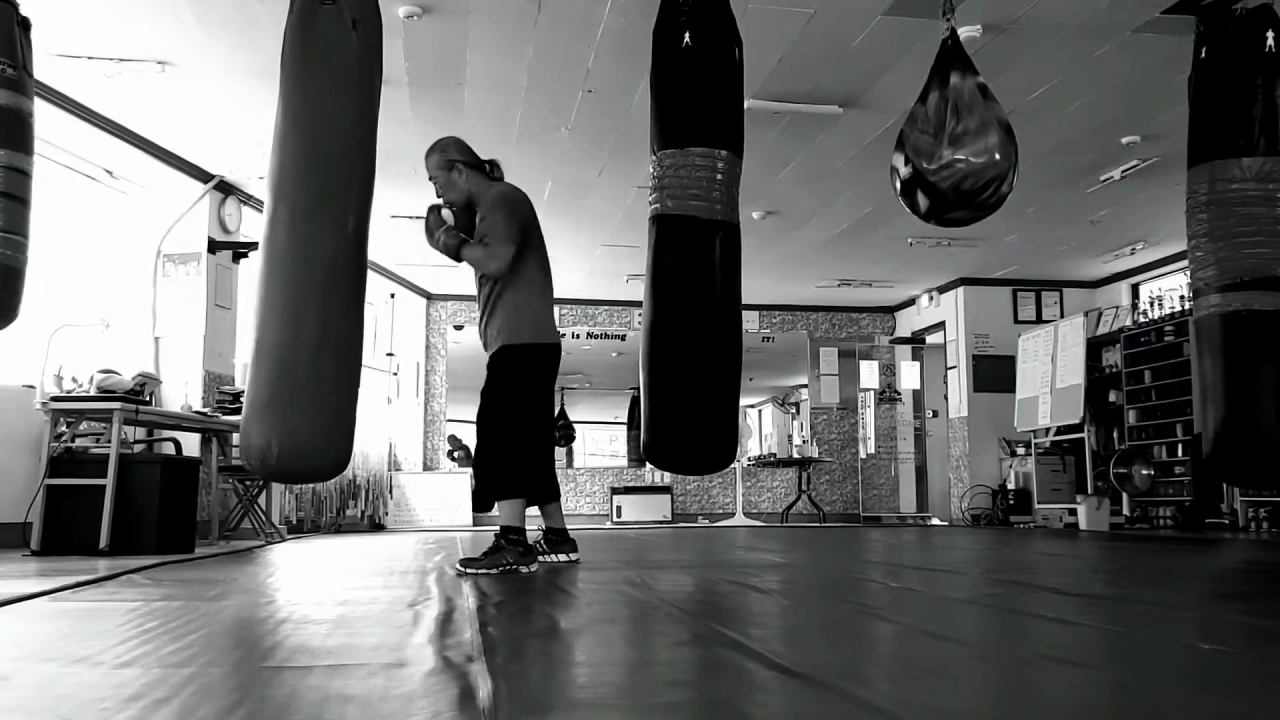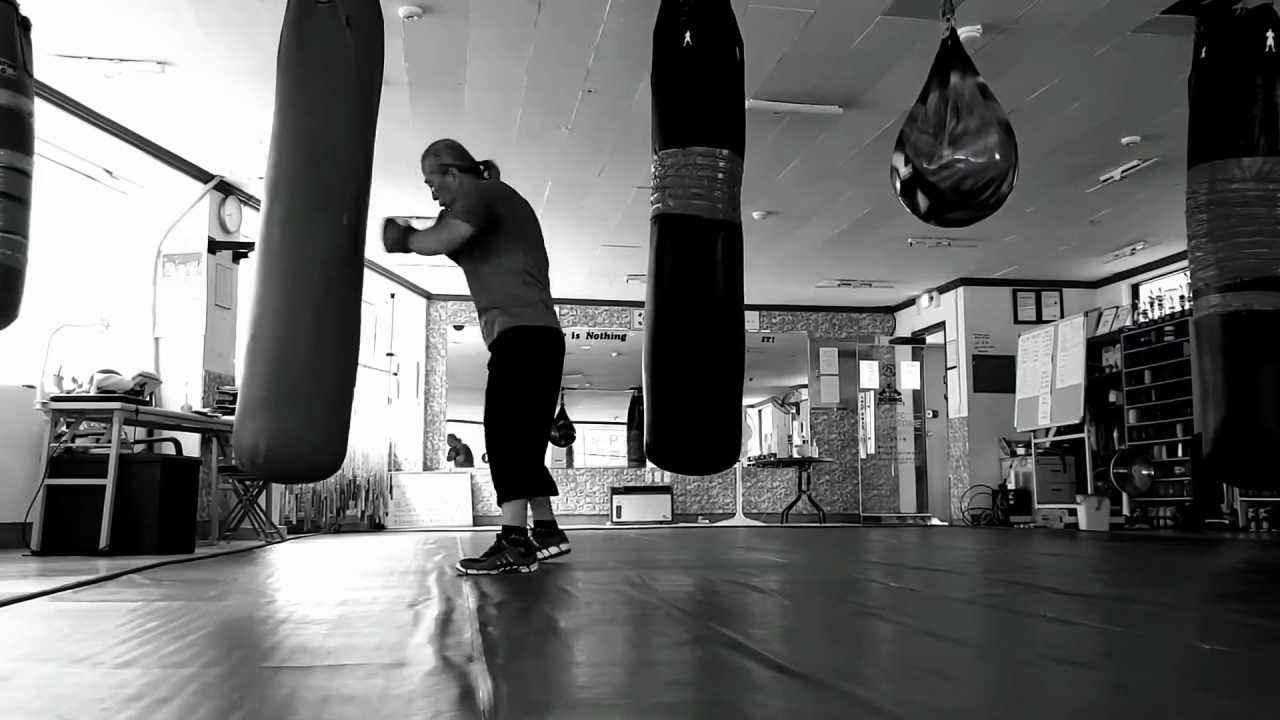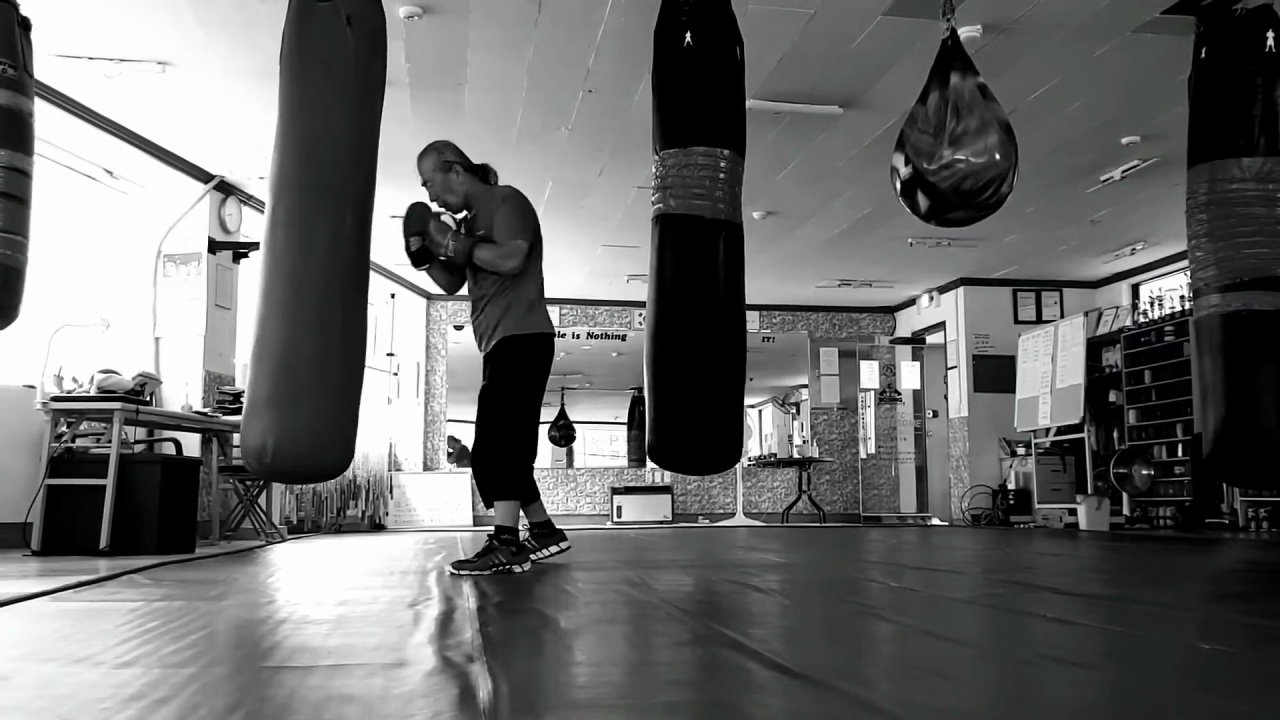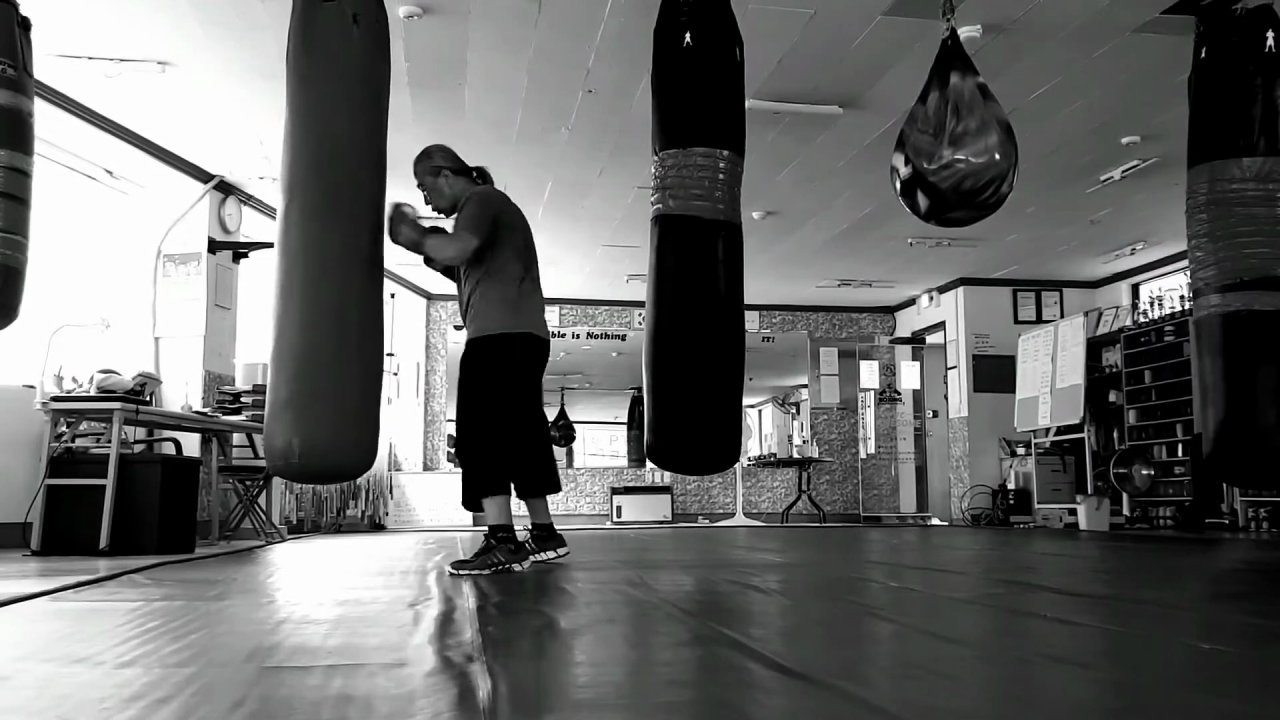
dt=0.4s
person 1, frame 1
left shoulder: (502, 200)
right shoulder: (490, 206)
left elbow: (496, 259)
left wrist: (450, 240)
right wrist: (446, 240)
left hip: (521, 345)
right hip: (533, 344)
left knee: (498, 440)
right knee: (528, 441)
left ankle: (511, 545)
right ankle: (555, 539)
person 1, frame 2
left shoulder: (482, 192)
right shoulder: (508, 201)
left elbow: (448, 237)
left wrist: (405, 237)
right wrist: (433, 240)
left hip: (520, 333)
right hip: (537, 335)
left knee: (506, 435)
right knee: (521, 436)
left ankle: (515, 540)
right ankle: (545, 532)
person 1, frame 3
left shoulder: (505, 199)
right shoulder: (466, 223)
left elbow: (512, 260)
right elbow: (451, 284)
left wrist: (461, 246)
right wrist: (424, 251)
left hip: (522, 339)
right hip: (504, 346)
left knee: (498, 438)
right knee: (509, 442)
left ankle: (505, 544)
right ankle: (544, 532)
person 1, frame 4
left shoulder: (482, 199)
right shoulder: (501, 208)
left elbow: (454, 251)
left wrist: (414, 235)
right wrist: (432, 248)
left hip: (499, 339)
right hip: (527, 338)
left knee: (480, 434)
right knee: (523, 440)
left ankle: (501, 542)
right ankle: (544, 535)
